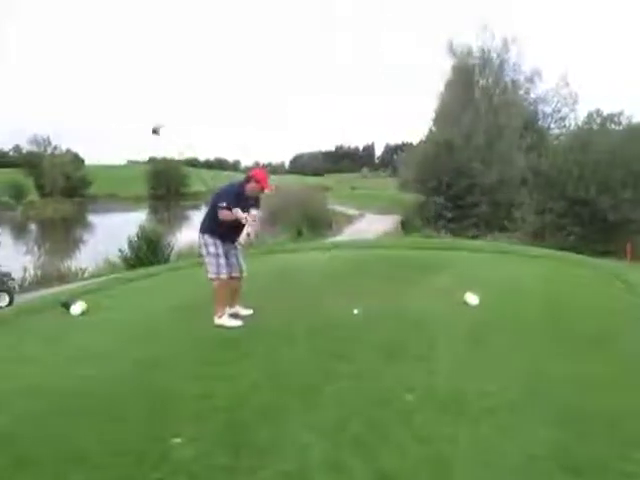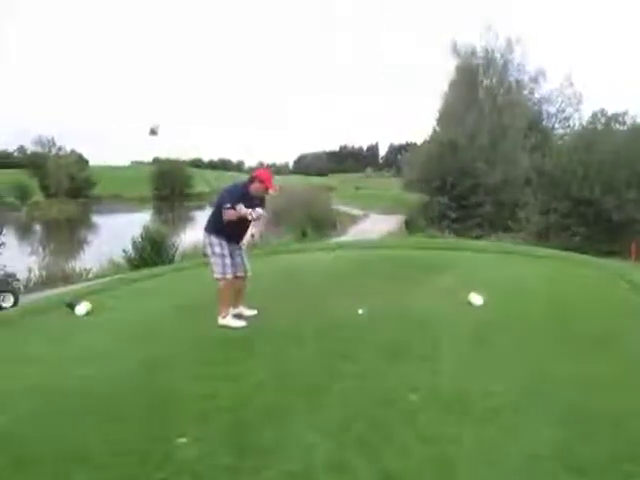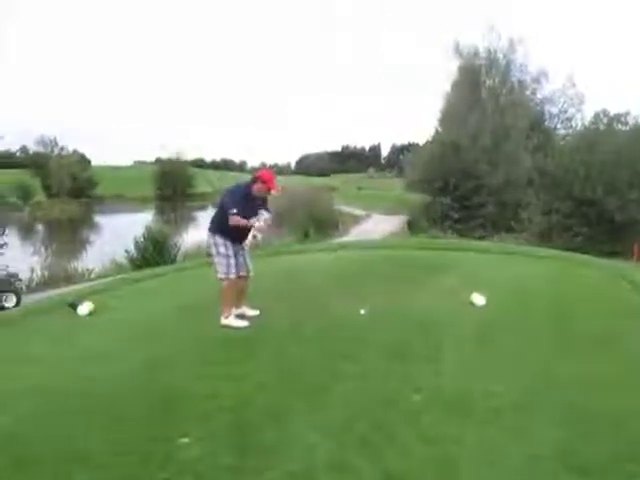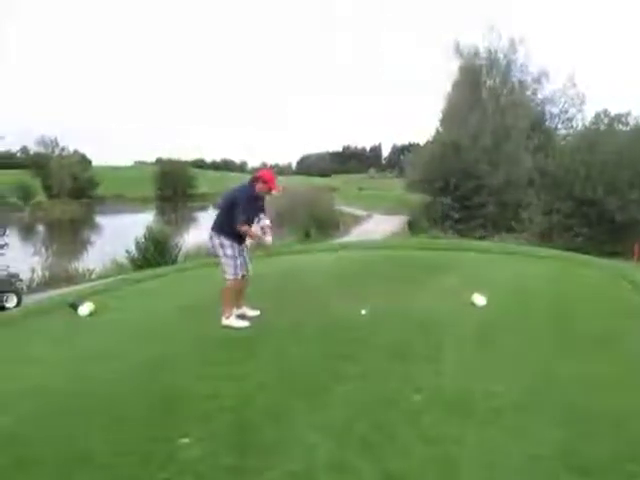
dt=0.1s
person 1, frame 1
left shoulder: (253, 198)
right shoulder: (229, 191)
left elbow: (254, 214)
right elbow: (222, 214)
left wrist: (251, 216)
right wrist: (237, 215)
left hip: (230, 239)
right hip: (211, 236)
left knee: (238, 273)
right knee: (220, 276)
left ankle: (233, 307)
right ankle: (220, 316)
person 1, frame 2
left shoulder: (258, 197)
right shoulder: (233, 191)
left elbow: (260, 213)
right elbow: (227, 215)
left wrist: (255, 213)
right wrist: (243, 213)
left hip: (234, 239)
right hip: (216, 236)
left knee: (242, 273)
right knee: (226, 276)
left ankle: (237, 307)
right ankle: (224, 316)
person 1, frame 3
left shoulder: (261, 198)
right shoulder: (236, 192)
right elbow: (233, 220)
left wrist: (261, 218)
right wrist: (249, 223)
left hip: (237, 239)
right hip: (220, 236)
left knee: (244, 273)
right knee: (229, 276)
left ankle: (239, 307)
right ankle: (226, 316)
person 1, frame 4
left shoulder: (258, 196)
right shoulder: (242, 195)
left elbow: (260, 215)
right elbow: (242, 227)
right wrist: (259, 237)
left hip: (234, 237)
right hip: (222, 236)
left knee: (244, 273)
right knee: (233, 275)
left ankle: (239, 307)
right ankle: (227, 316)
